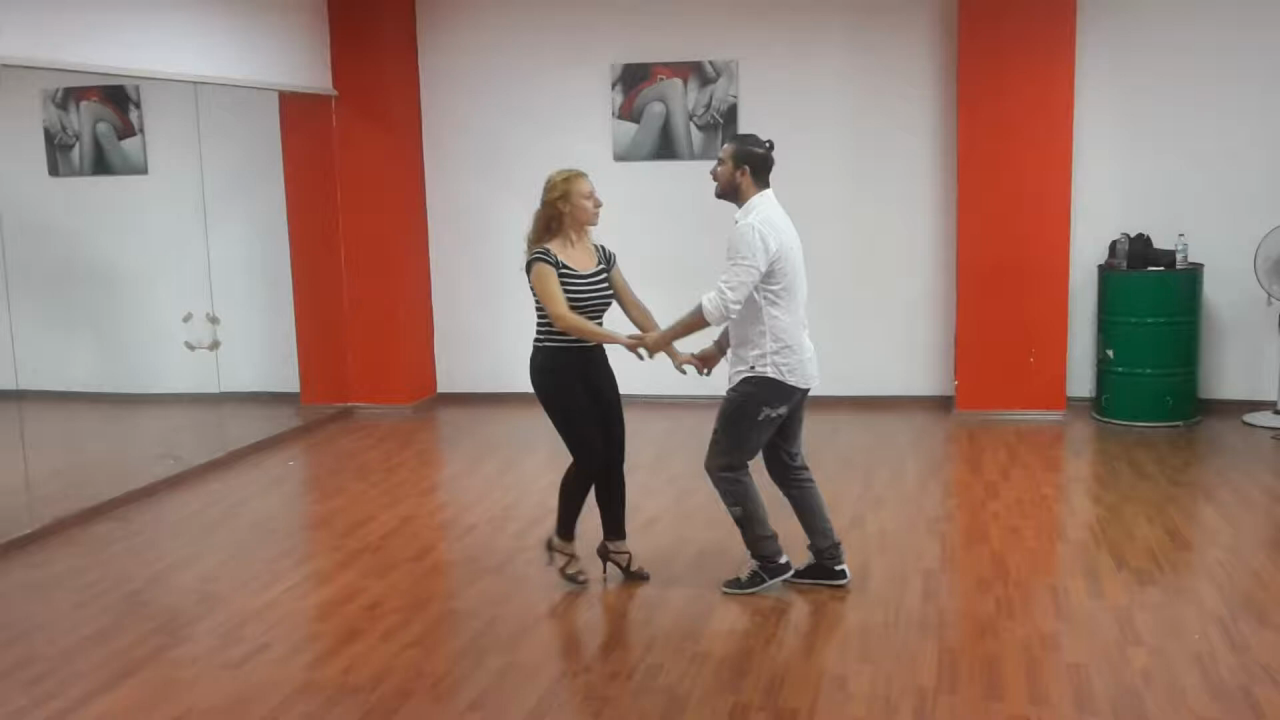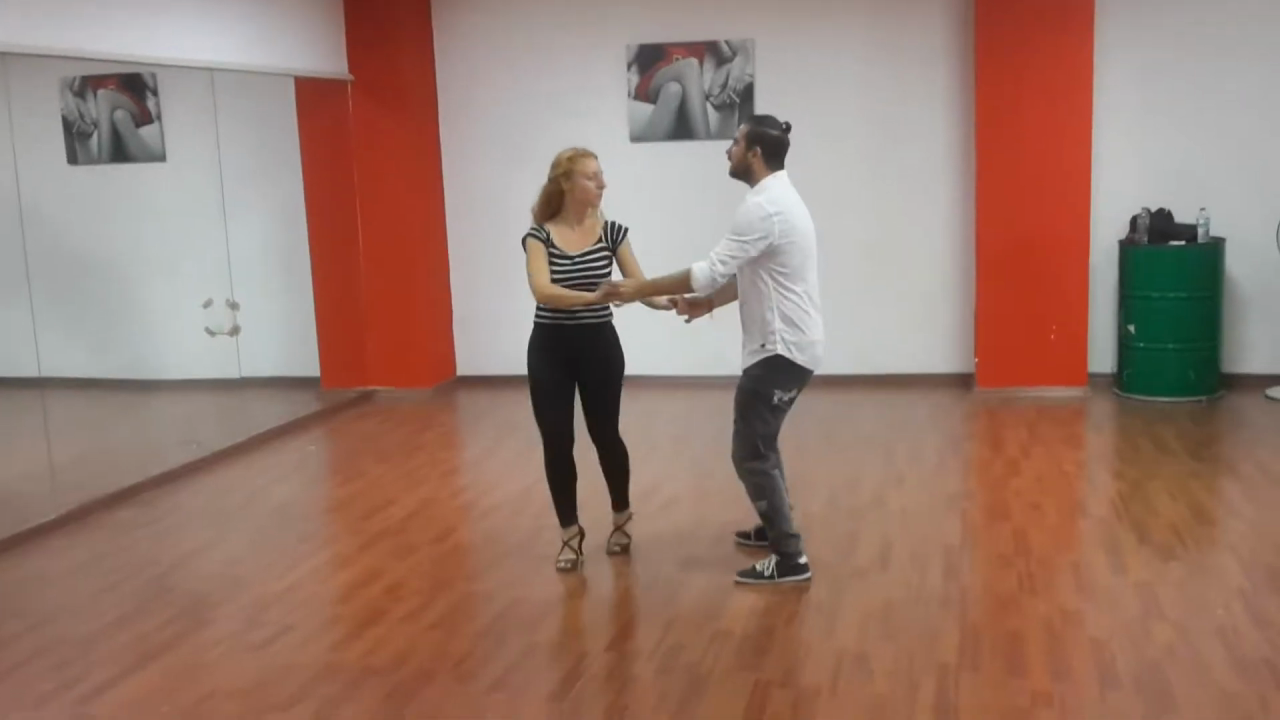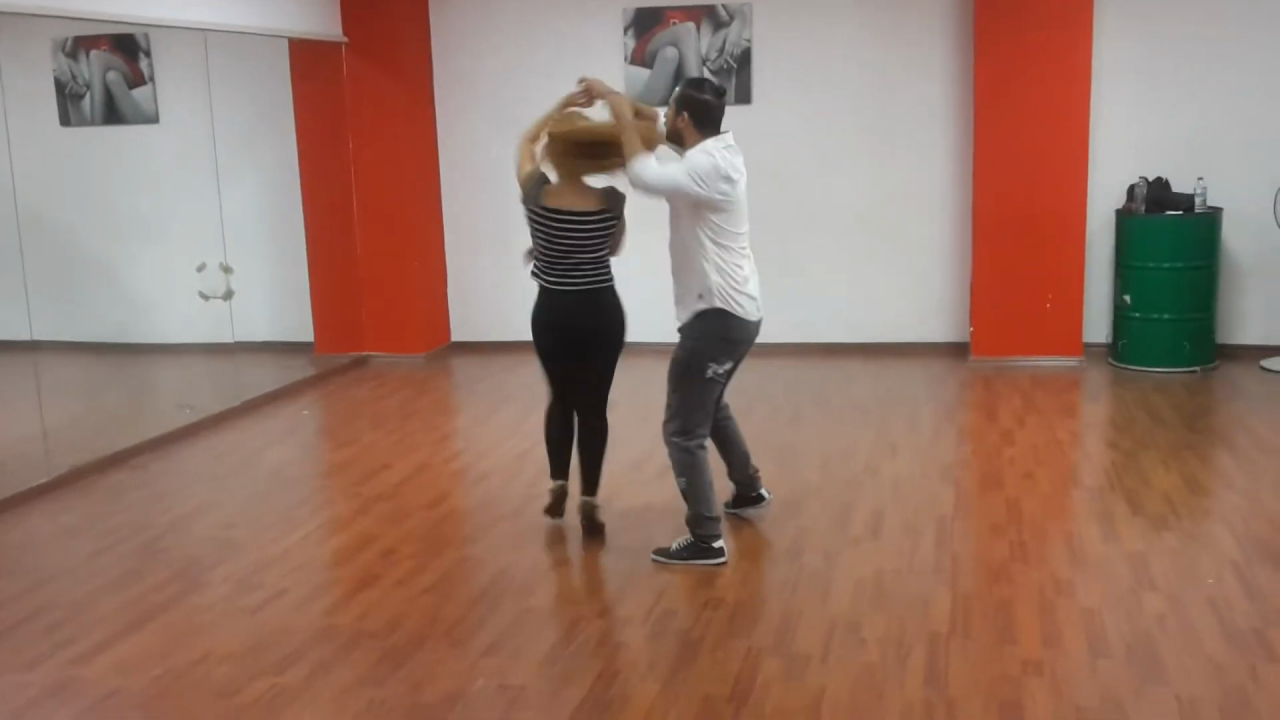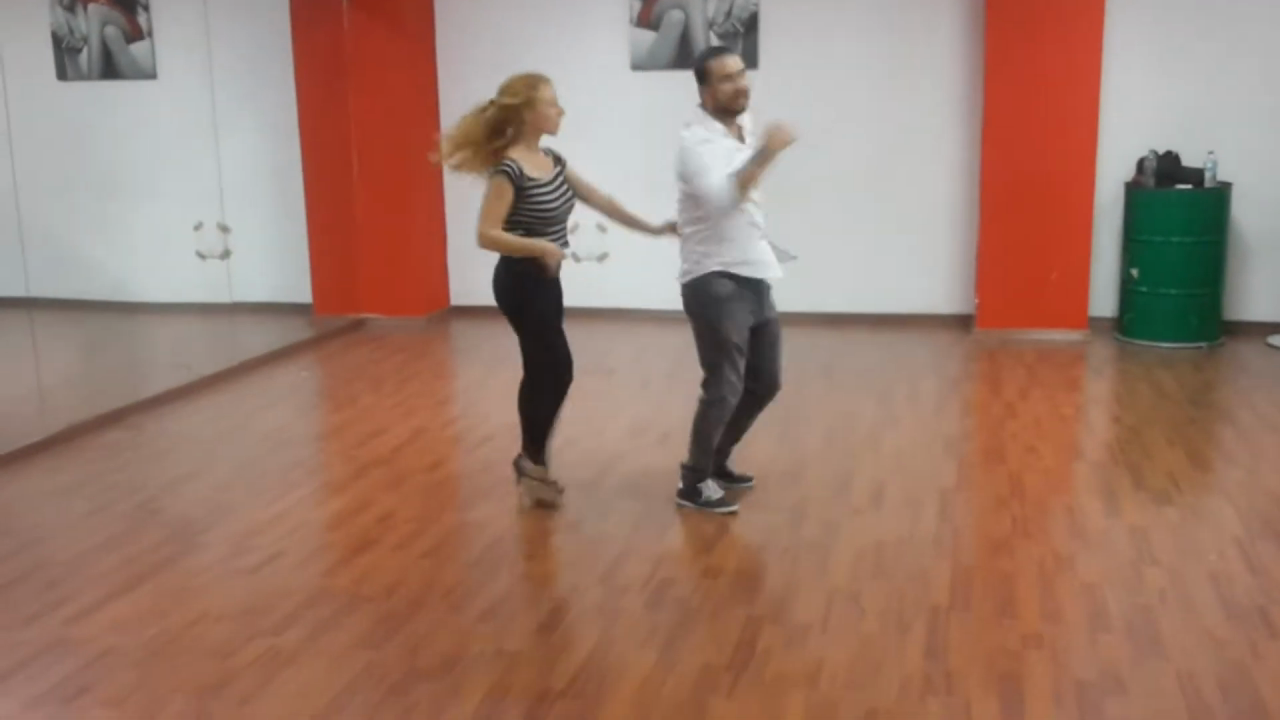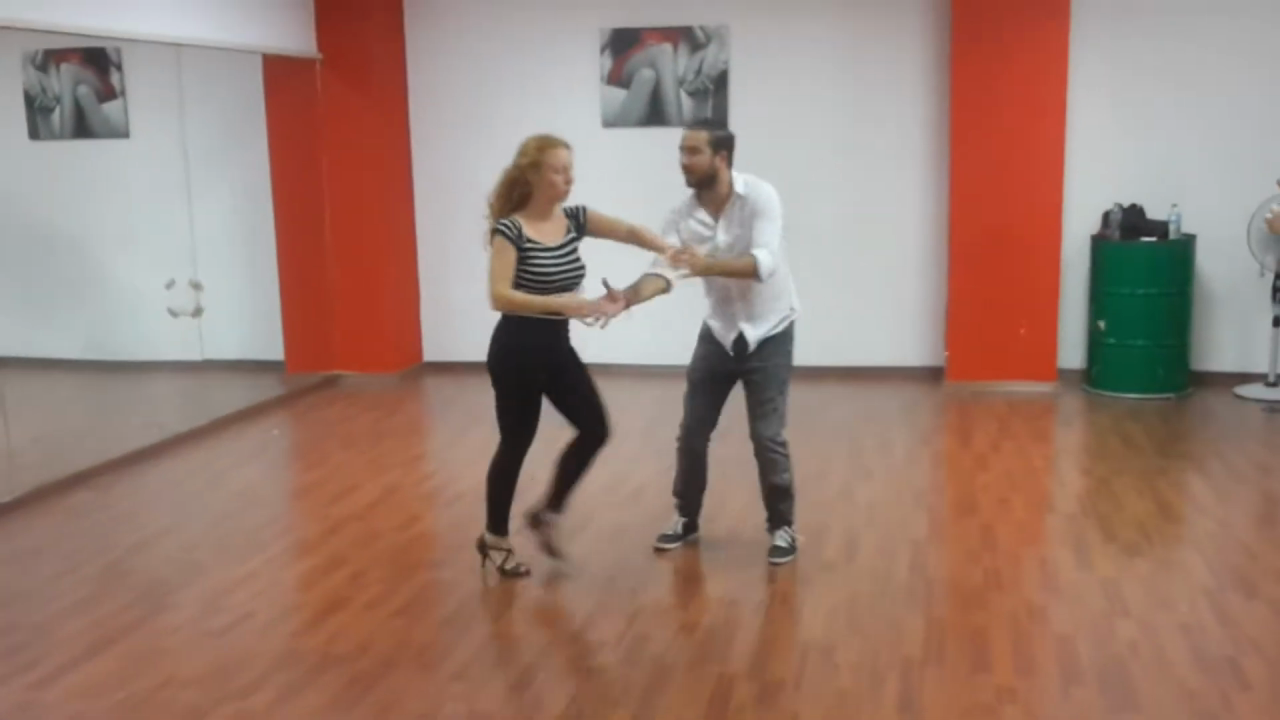
dt=1s
person 1, frame 1
left shoulder: (753, 226)
right shoulder: (771, 218)
left elbow: (725, 301)
left wrist: (665, 337)
right wrist: (721, 350)
left hip: (768, 370)
right hip: (790, 367)
left knee: (725, 465)
right knee: (787, 466)
left ankle: (770, 561)
right ankle: (829, 561)
person 1, frame 2
left shoulder: (762, 206)
right shoulder: (780, 199)
left elbow: (713, 270)
left wrist: (642, 287)
right wrist: (705, 303)
left hip: (780, 351)
right hip: (792, 346)
left knee: (752, 452)
right knee: (759, 442)
left ankle: (789, 558)
right ankle: (776, 526)
person 1, frame 3
left shoulder: (708, 167)
right shoulder: (718, 150)
left elbow: (645, 175)
right elbow: (665, 137)
left wrist: (621, 117)
right wrist: (622, 106)
left hip: (716, 317)
right hip: (737, 311)
left knee: (685, 430)
right knee: (710, 405)
left ankle: (706, 539)
right ankle: (749, 488)
person 1, frame 4
left shoulder: (746, 130)
right shoulder: (697, 141)
right elbow: (722, 198)
right wrist: (766, 151)
left hip: (751, 276)
right hip: (714, 283)
left knee: (766, 380)
right knee: (724, 388)
left ankle: (714, 459)
right ankle: (695, 481)
person 1, frame 5
left shoulder: (759, 195)
right shoulder: (682, 215)
left elbow: (764, 264)
right elbow: (662, 271)
left wrist: (706, 266)
right wrist: (629, 295)
left hip: (769, 332)
right hip: (719, 332)
left knee: (767, 436)
right knee: (692, 431)
left ankle: (781, 526)
right ankle: (686, 518)
person 2, frame 1
left shoulder: (600, 253)
right shoulder: (542, 259)
left elbow: (634, 306)
right elbow: (563, 319)
left wrist: (672, 351)
right wrist: (616, 337)
left hip: (594, 364)
right hip: (557, 367)
left knee: (614, 455)
right knee: (590, 455)
left ankle: (614, 544)
right ankle: (561, 541)
person 2, frame 2
left shoulder: (614, 231)
right shoulder: (539, 236)
left elbow: (638, 284)
right elbow: (543, 292)
left wrist: (668, 303)
right wrist: (595, 299)
left hip: (600, 343)
right hip: (551, 346)
left knee: (606, 434)
right knee: (557, 442)
left ankle: (622, 515)
right ankle: (571, 531)
person 2, frame 3
left shoulder: (535, 192)
right shoulder: (611, 200)
left elbow: (525, 145)
left wrist: (560, 109)
left hip: (552, 313)
right hip: (601, 312)
left knee: (561, 400)
right knee: (592, 405)
left ankle: (557, 486)
right ankle: (589, 502)
person 2, frame 4
left shoulder: (552, 162)
right shoulder: (508, 170)
left elbow: (597, 199)
right elbow: (486, 234)
left wrist: (649, 227)
right wrist: (538, 248)
left hip: (544, 281)
right hip: (521, 283)
left knee: (543, 373)
right knee: (556, 374)
left ankle: (531, 459)
right ankle: (532, 468)
person 2, frame 5
left shoulder: (574, 219)
right shoulder: (509, 230)
left elbow: (626, 232)
right elbow: (500, 297)
left wrist: (670, 250)
right wrist: (564, 304)
left hip: (557, 345)
right hip: (517, 348)
left knee: (595, 431)
right knee: (516, 444)
left ankle: (547, 513)
right ankle: (496, 539)
